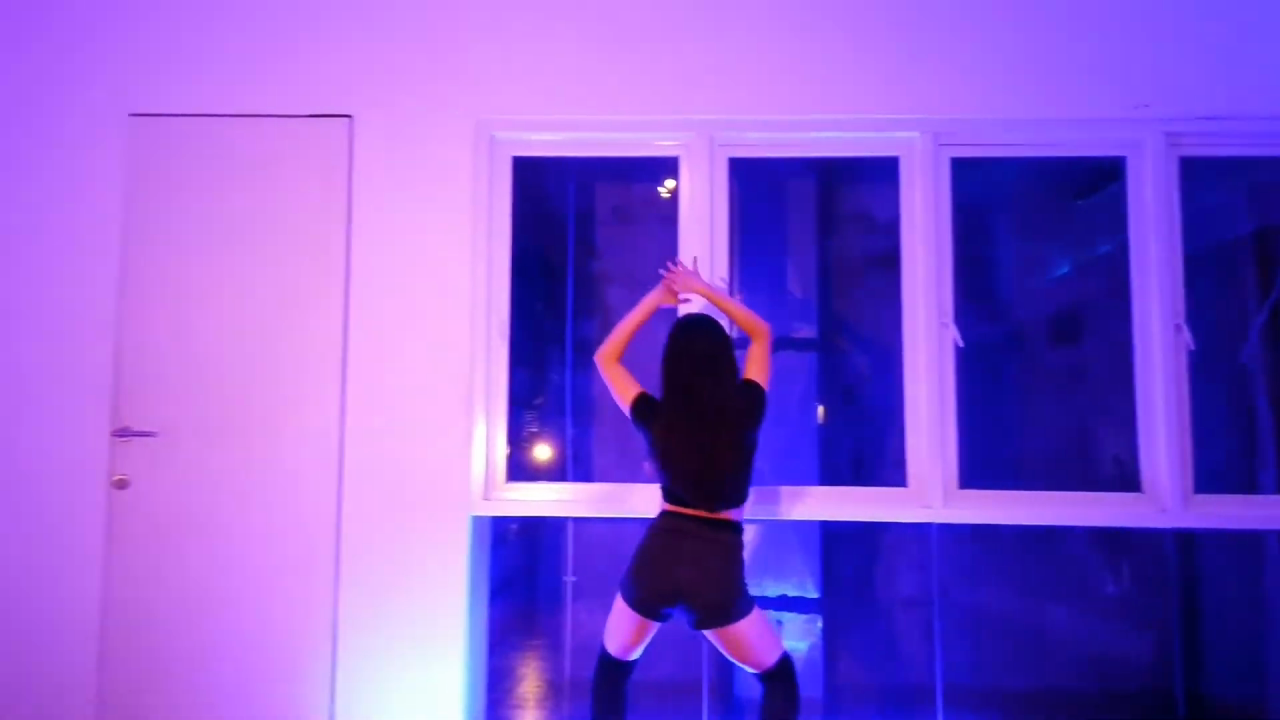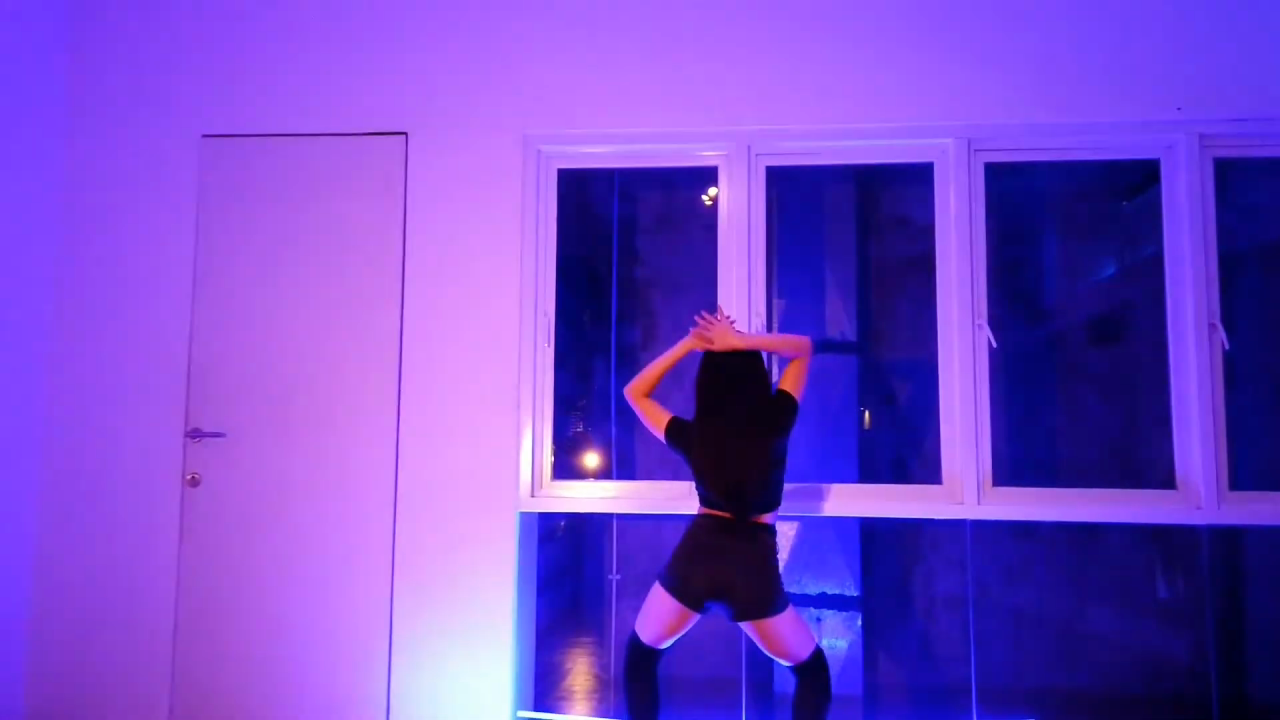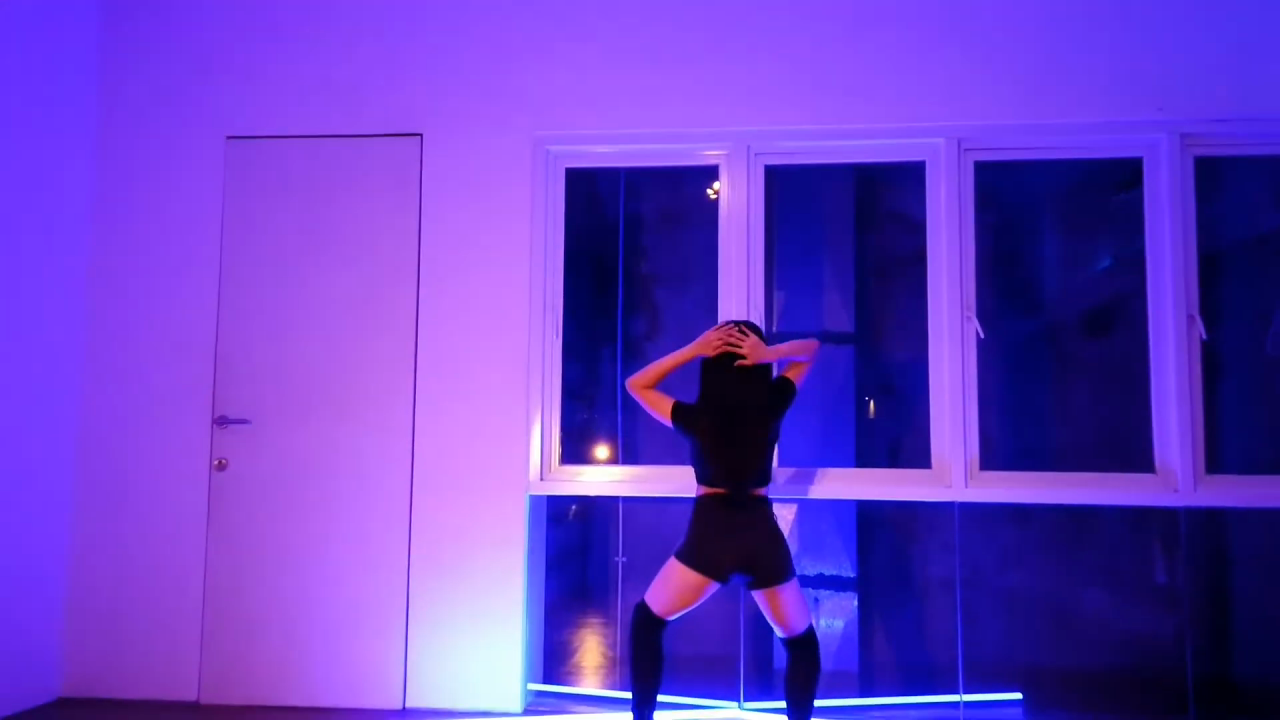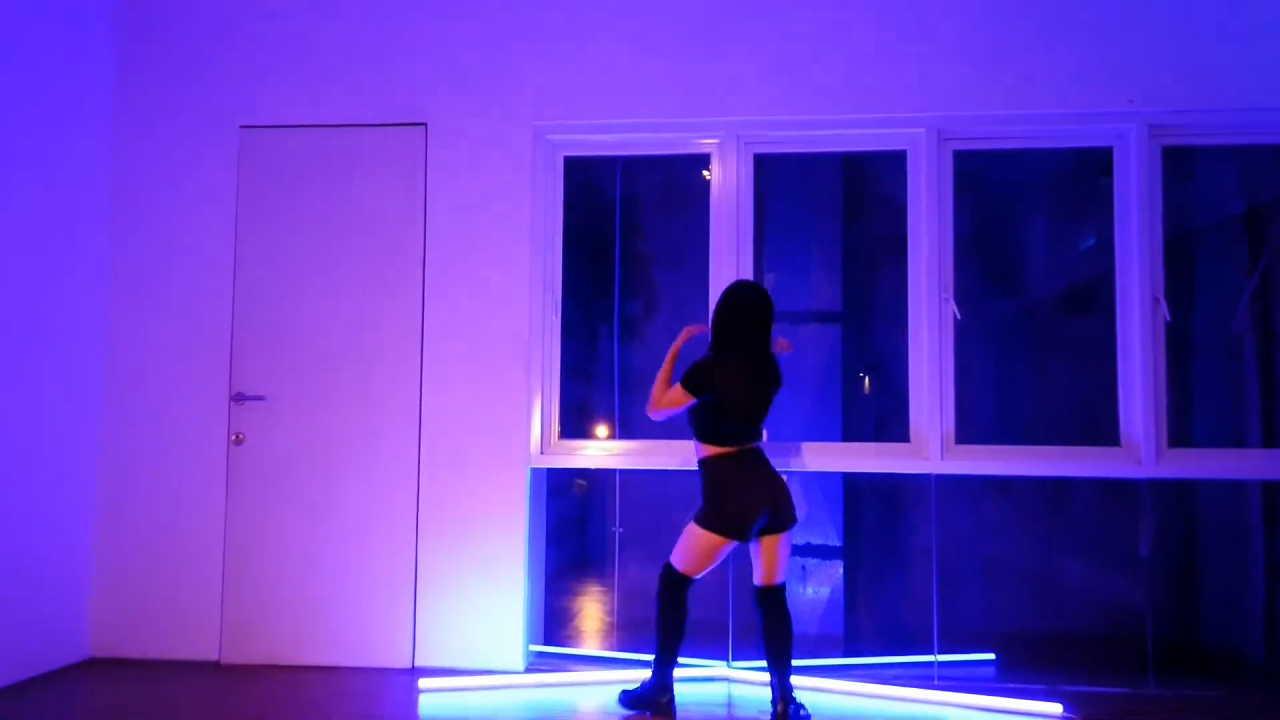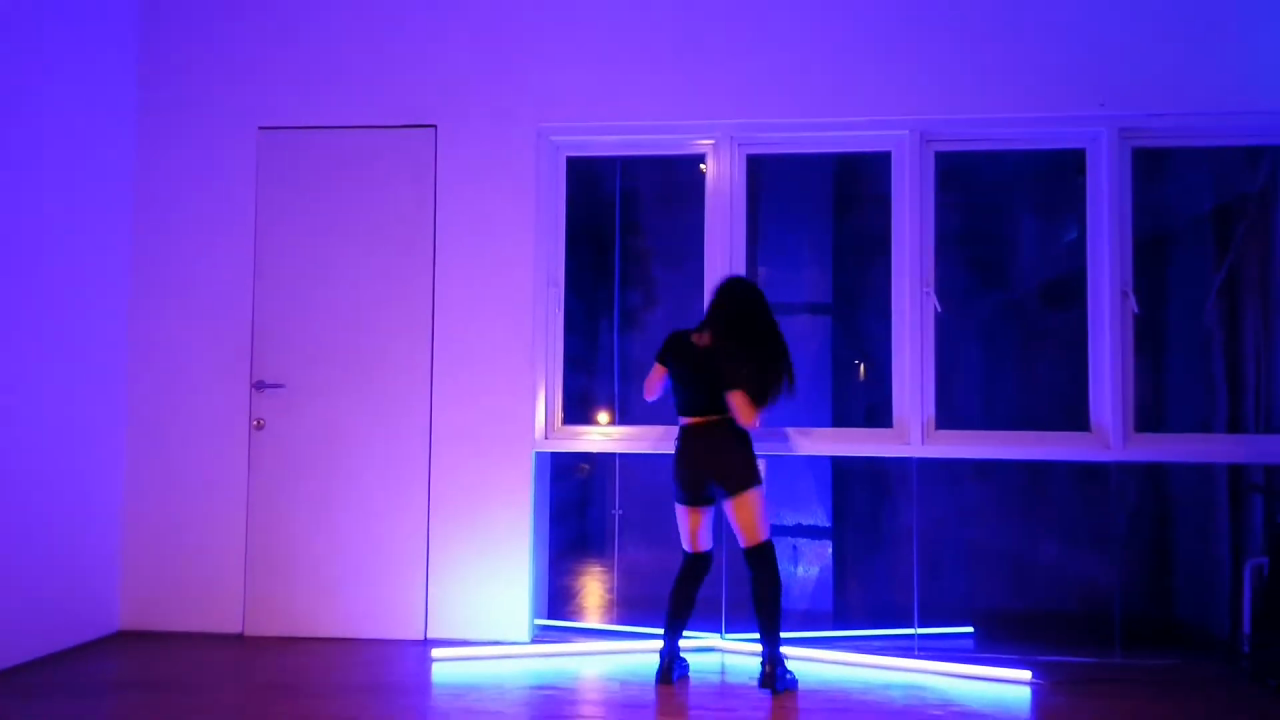
dt=0.3s
person 1, frame 1
left shoulder: (657, 420)
right shoulder: (745, 414)
left elbow: (605, 358)
right elbow: (762, 334)
left wrist: (654, 298)
right wrist: (704, 291)
left hip: (656, 560)
right hip: (718, 570)
left knee: (613, 667)
right knee: (780, 677)
person 1, frame 2
left shoulder: (692, 437)
right shoulder: (775, 426)
left elbow: (634, 392)
right elbow: (803, 348)
left wrist: (688, 344)
right wrist: (742, 341)
left hip: (697, 559)
right hip: (755, 569)
left knee: (641, 655)
right knee: (813, 670)
person 1, frame 3
left shoulder: (697, 417)
right shoulder: (772, 403)
left elbow: (635, 385)
right elbow: (811, 349)
left wrist: (694, 349)
right wrist: (771, 354)
left hip: (710, 533)
right hip: (763, 534)
left knee: (646, 622)
right knee: (800, 639)
person 1, frame 4
left shoulder: (709, 370)
right shoulder: (766, 370)
left elbow: (656, 410)
left wrist: (673, 351)
right wrist: (777, 347)
left hip: (729, 494)
right hip: (771, 489)
left knee: (674, 583)
right knee: (771, 596)
person 1, frame 5
left shoulder: (679, 343)
right shoulder: (737, 363)
left elbow: (651, 393)
right elbow: (750, 421)
left hip: (690, 463)
right hip: (726, 459)
left knee: (696, 561)
right knee: (761, 557)
left ankle: (669, 655)
right ankle: (772, 664)
